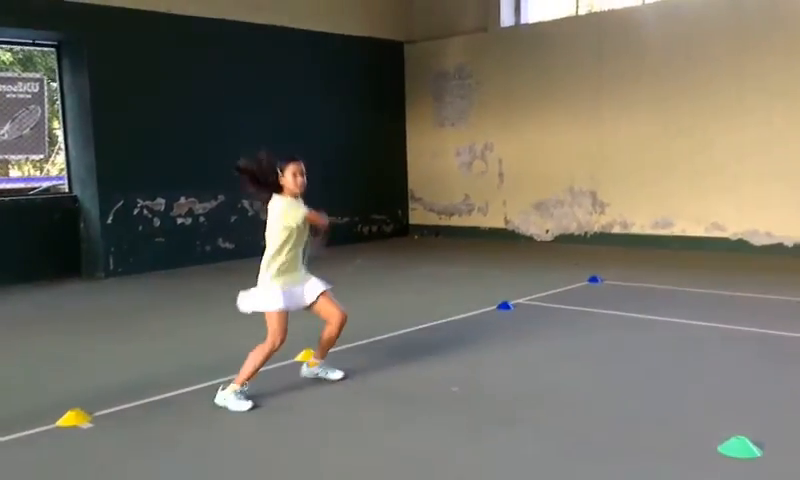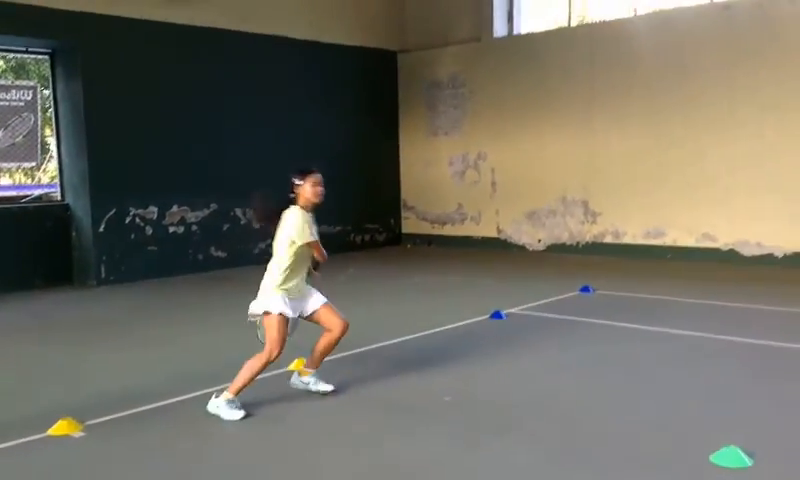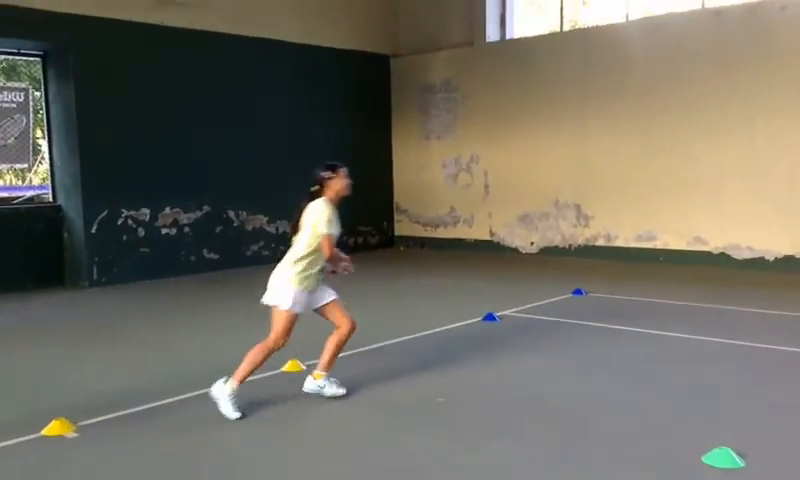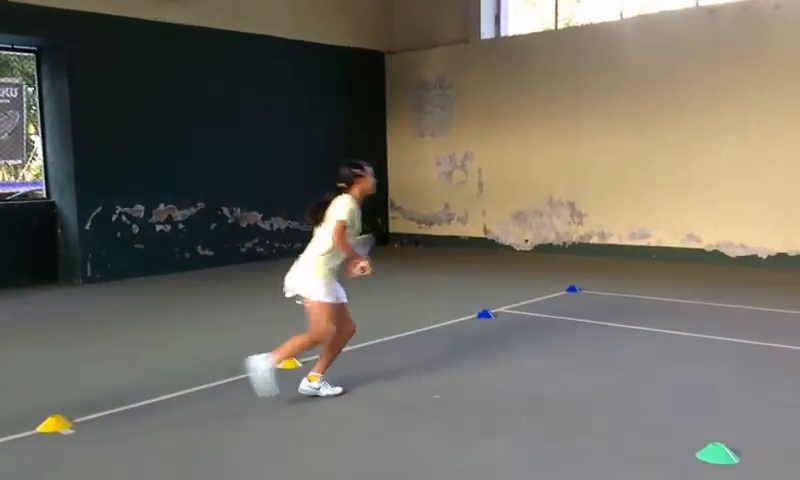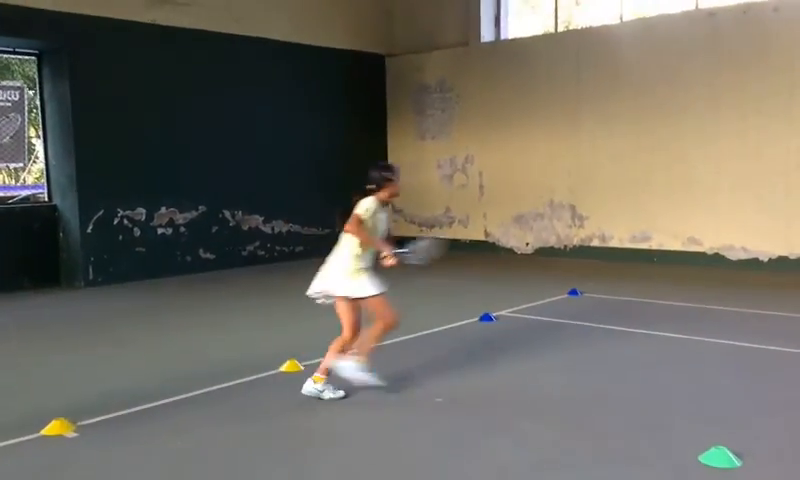
dt=0.1s
person 1, frame 1
left shoulder: (296, 204)
right shoulder: (279, 204)
right elbow: (321, 222)
left wrist: (312, 219)
right wrist: (321, 220)
left hip: (299, 277)
right hip: (275, 280)
left knee: (338, 317)
right knee: (275, 341)
left ankle: (316, 365)
right ankle: (232, 390)
person 1, frame 2
left shoulder: (304, 215)
right shoulder: (297, 217)
right elbow: (318, 255)
left wrist: (312, 259)
right wrist: (319, 253)
left hip: (301, 288)
right hip: (278, 289)
left knee: (339, 326)
right knee: (273, 352)
left ankle: (306, 375)
right ankle: (224, 398)
person 1, frame 3
left shoulder: (327, 208)
right shoulder: (323, 208)
right elbow: (329, 252)
left wrist: (335, 262)
right wrist: (342, 259)
left hip: (311, 281)
right hip: (291, 280)
left knee: (347, 325)
right knee: (276, 341)
left ankle: (318, 378)
right ankle: (227, 388)
person 1, frame 4
left shoulder: (353, 207)
right shoulder: (346, 203)
right elbow: (339, 239)
left wrist: (356, 262)
right wrist: (358, 257)
left hip: (321, 273)
right hip: (313, 272)
left knee: (346, 330)
right knee: (324, 332)
left ankle: (314, 379)
right ankle: (268, 361)
person 1, frame 5
left shoulder: (384, 210)
right shoulder: (369, 204)
left elbow: (379, 245)
right elbow: (351, 227)
left wrist: (385, 253)
right wrist: (379, 246)
left hip: (354, 272)
right hip: (349, 271)
left knee: (350, 333)
right knee: (389, 319)
left ankle: (318, 380)
right ankle: (353, 361)
